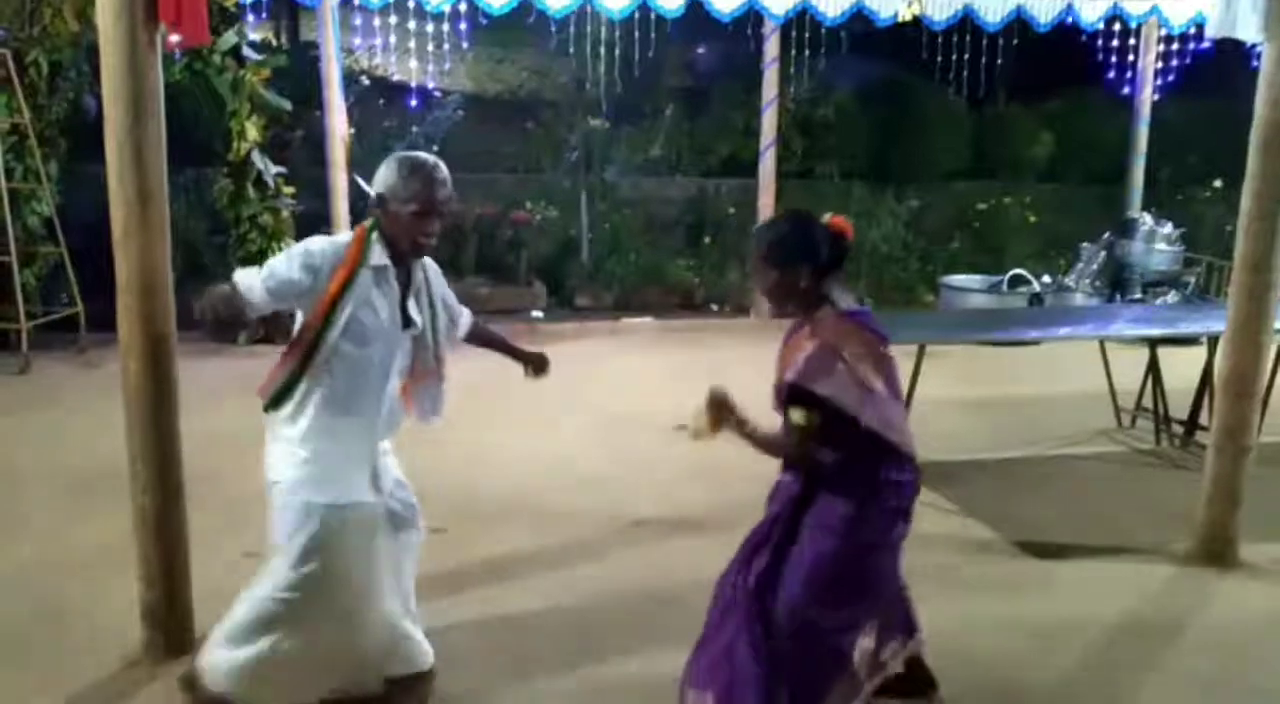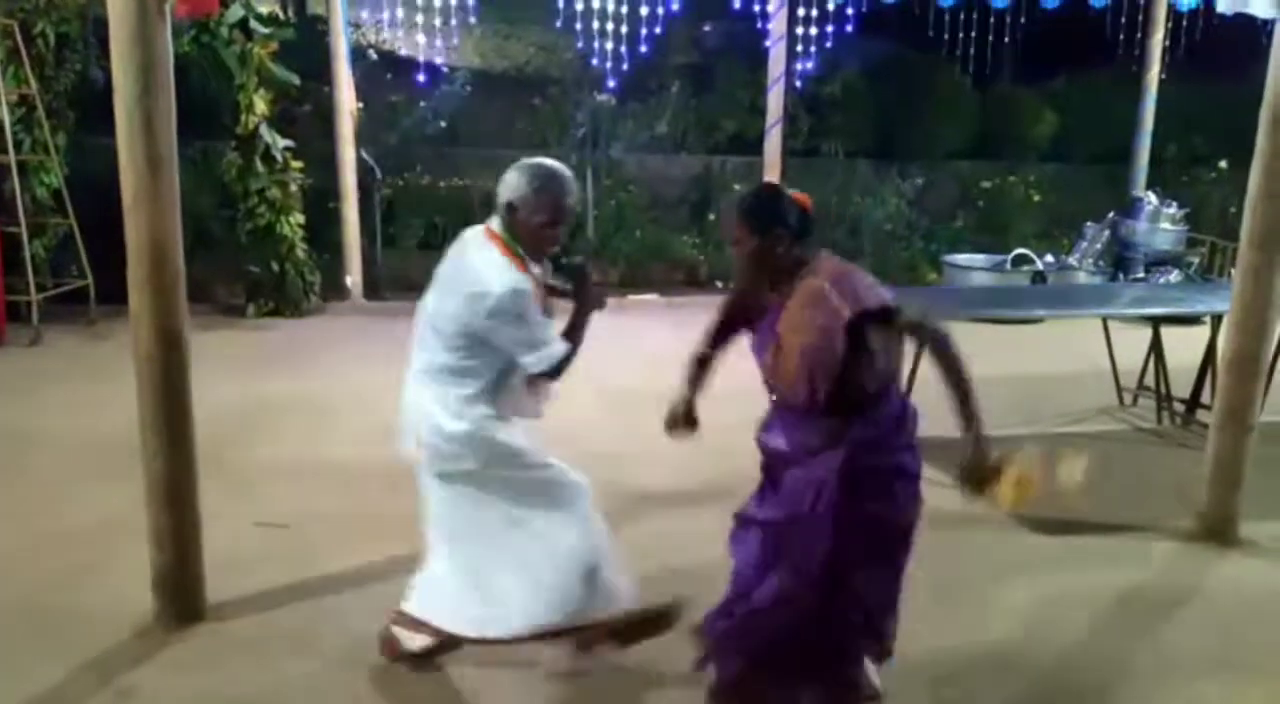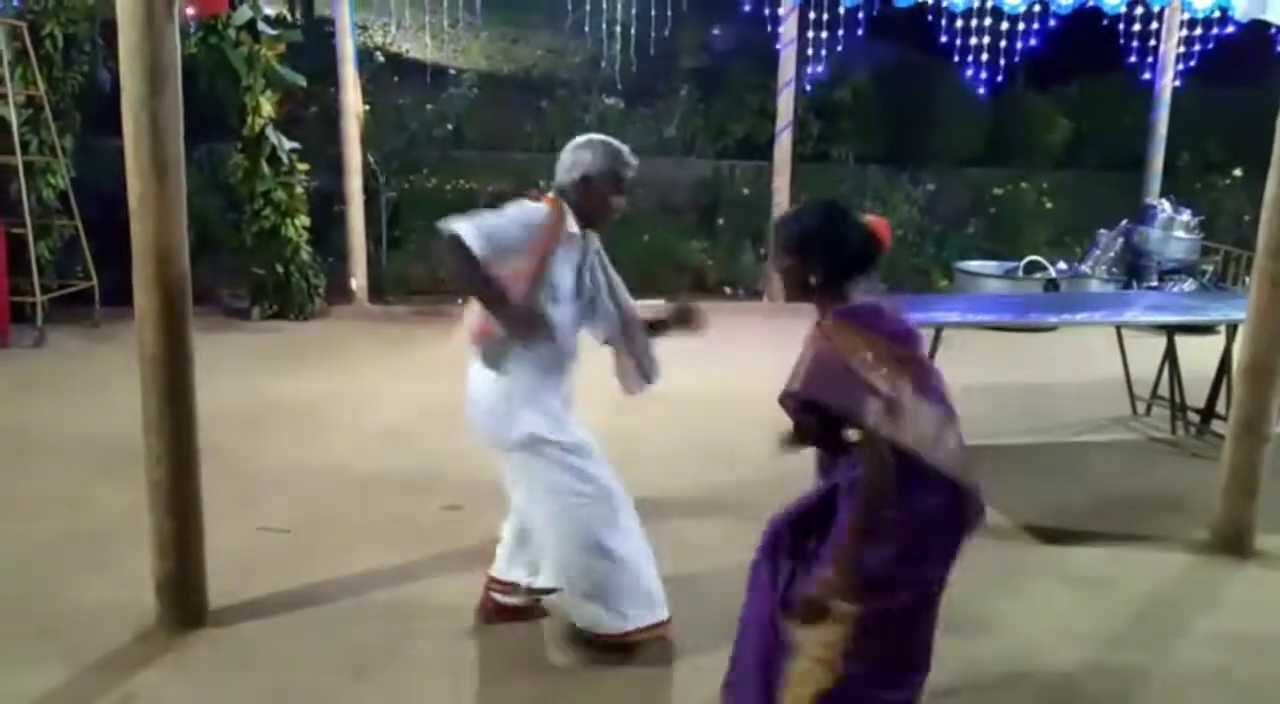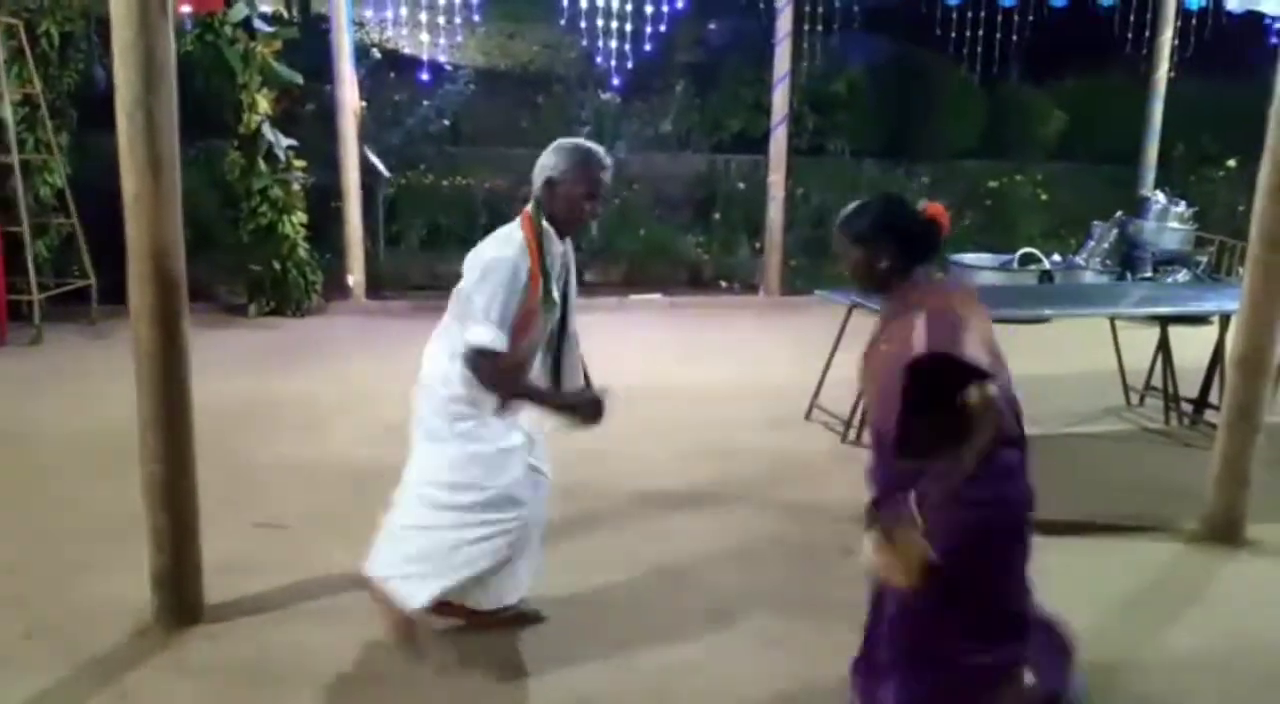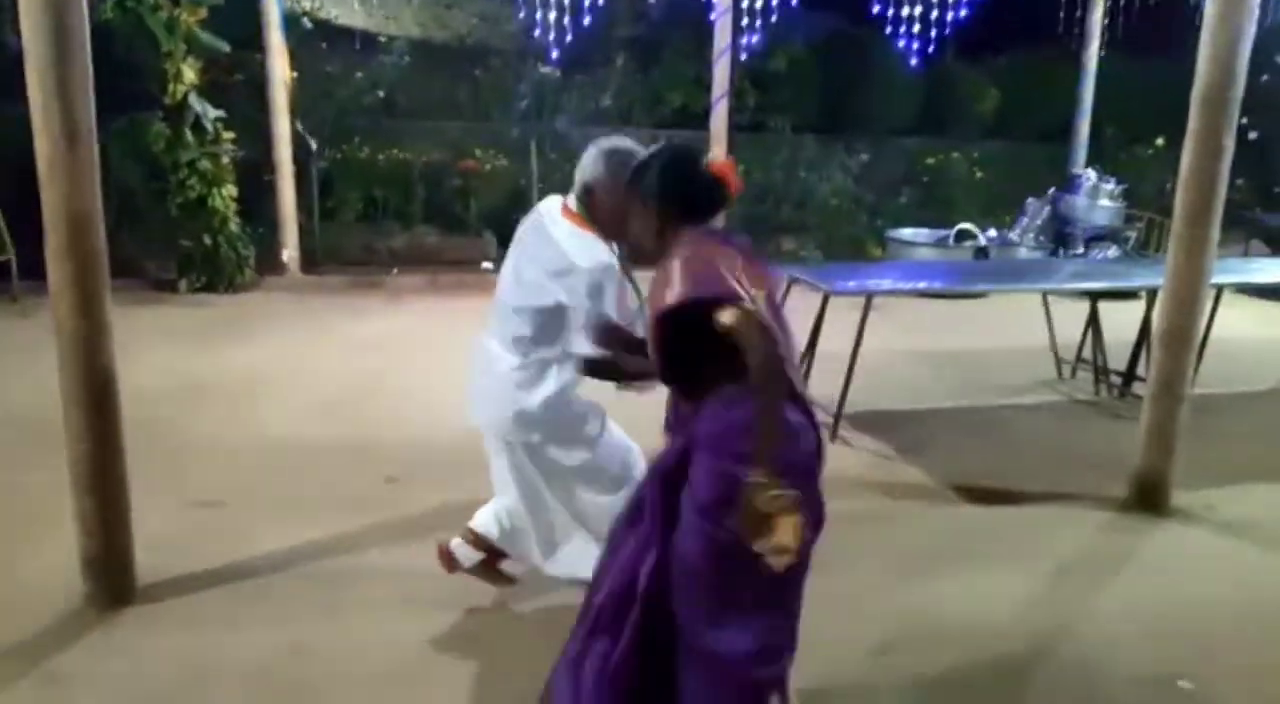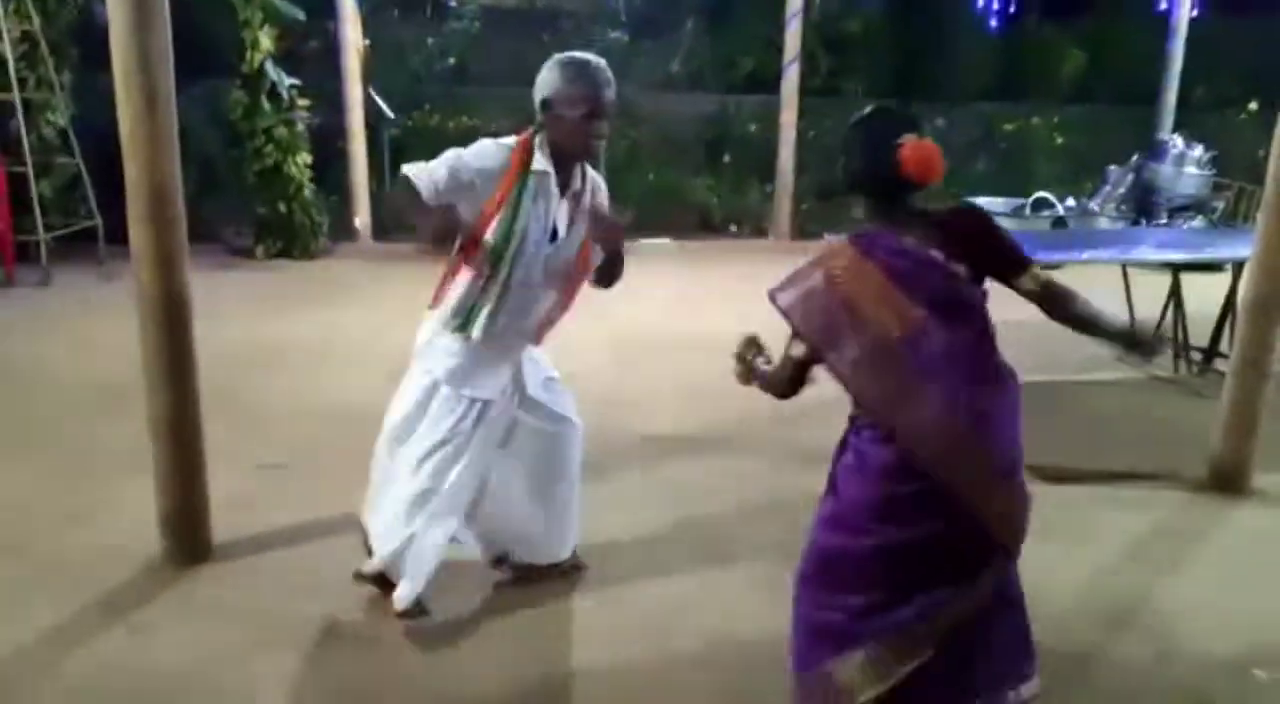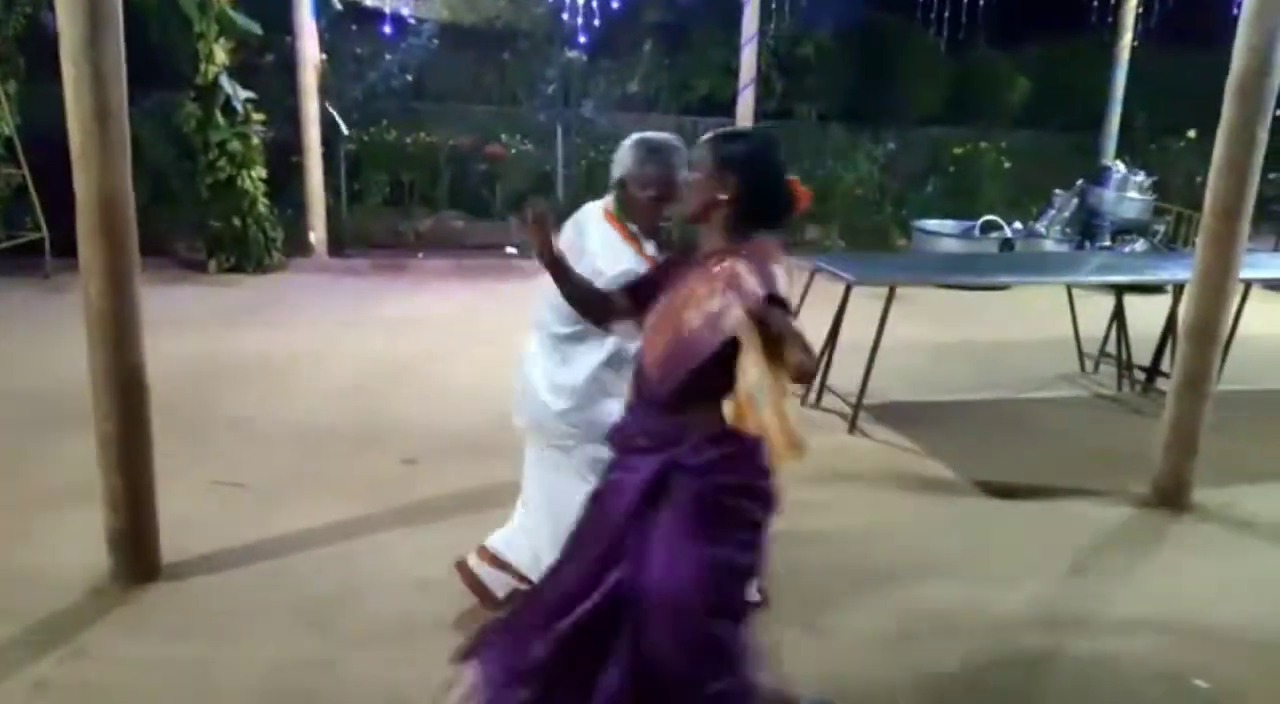
dt=0.7s
person 1, frame 1
left shoulder: (825, 339)
right shoulder: (828, 312)
left elbow: (794, 446)
left wrist: (734, 422)
left hip: (855, 487)
right hip: (844, 474)
left knee: (805, 602)
person 1, frame 2
left shoulder: (834, 285)
right shoulder: (751, 292)
left elbow: (930, 337)
right elbow: (707, 351)
left wrist: (974, 435)
right wrist: (686, 396)
left hip: (864, 454)
right hip: (798, 451)
left knee: (839, 580)
right knee: (765, 556)
person 1, frame 3
left shoulder: (837, 344)
right shoulder: (867, 315)
left elbow: (880, 467)
left wrist: (841, 577)
right wrist: (815, 429)
left hip: (907, 506)
right hip: (918, 487)
person 1, frame 4
left shoulder: (938, 315)
right shoulder: (903, 311)
left elbow: (993, 417)
left wrist: (932, 505)
left hip: (966, 498)
right hip: (921, 488)
left knee: (934, 627)
person 1, frame 5
left shoulder: (692, 260)
right shoulder: (720, 256)
left elbow: (760, 344)
left wrist: (767, 478)
right wrist: (623, 340)
left hip: (739, 453)
right hip: (738, 449)
left knee: (725, 625)
person 1, frame 6
left shoulder: (838, 272)
right shoulder: (966, 230)
left elbow: (786, 381)
right elbow: (1052, 297)
left wrist: (752, 366)
right wrist: (1126, 335)
left hip: (897, 457)
right hip: (979, 447)
left knee: (846, 591)
right knee: (976, 568)
person 1, frame 7
left shoulder: (749, 273)
right shoulder: (686, 266)
left elbow: (801, 361)
right elbow: (602, 310)
left wrist: (777, 339)
right wrist: (551, 257)
left hip: (706, 483)
right hip: (647, 469)
left knee: (687, 638)
right knee: (604, 604)
person 2, frame 1
left shoulder: (425, 274)
right shoulder: (328, 259)
left elbow: (460, 324)
right elbow: (244, 291)
left wrist: (516, 352)
right wrist: (227, 303)
left hip: (367, 443)
right hip: (315, 443)
left knee: (394, 531)
right knee: (301, 573)
left ankle: (391, 656)
person 2, frame 2
left shoulder: (474, 242)
right shoulder: (505, 288)
right elbow: (550, 365)
left wrist: (573, 299)
right wrist: (582, 307)
left hip: (440, 417)
right hip: (465, 427)
left knee: (468, 533)
right knee: (565, 503)
left ankle: (414, 628)
right ankle: (602, 618)
person 2, frame 3
left shoulder: (585, 247)
right shoulder: (535, 222)
left elbow: (617, 321)
right elbow: (453, 242)
left wrist: (665, 322)
right wrist: (502, 306)
left hip: (538, 392)
right hip: (517, 393)
left knee: (544, 496)
right knee: (590, 502)
left ankle: (505, 594)
right ankle: (623, 622)
person 2, frame 4
left shoulder: (556, 246)
right shoulder: (510, 257)
left elbow: (556, 327)
right elbow: (484, 362)
left wrist: (580, 384)
right wrist: (560, 403)
left hip: (497, 401)
right hip: (463, 398)
left knee: (524, 488)
right knee: (499, 500)
left ankle: (487, 599)
right ankle: (400, 585)
person 2, frame 5
left shoulder: (545, 216)
right shoulder: (592, 261)
right elbow: (596, 361)
left wrist: (622, 299)
left hip: (505, 385)
right hip: (533, 398)
left knee: (535, 482)
right knee: (620, 473)
left ankle: (473, 547)
person 2, frame 6
left shoulder: (592, 189)
right shoulder: (494, 162)
left elbow: (606, 275)
right elbow: (410, 185)
left wrist: (613, 243)
right wrist: (433, 222)
left hip: (518, 345)
right hip: (461, 344)
left knee: (553, 435)
right knee: (436, 462)
left ankle: (535, 553)
right ankle: (394, 566)
person 2, frame 7
left shoulder: (597, 219)
right shoulder: (621, 267)
left hip: (555, 388)
right hip: (575, 400)
left knee: (556, 501)
left ankle: (493, 568)
